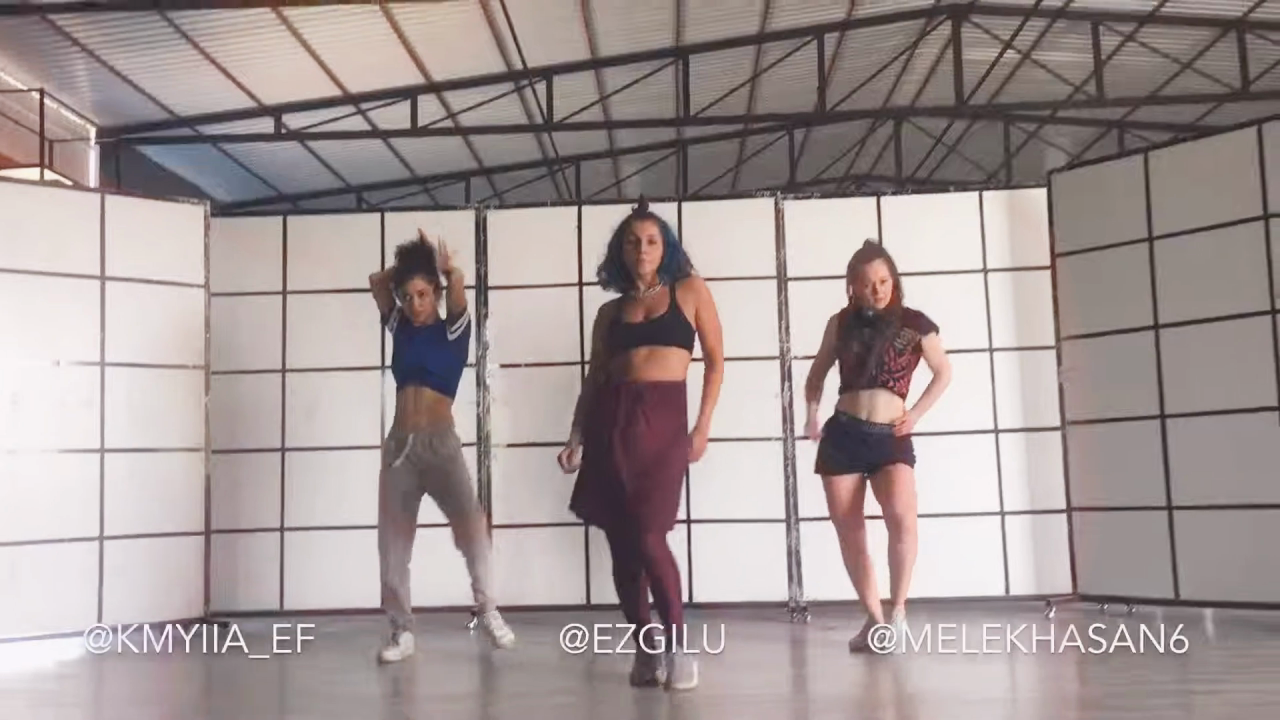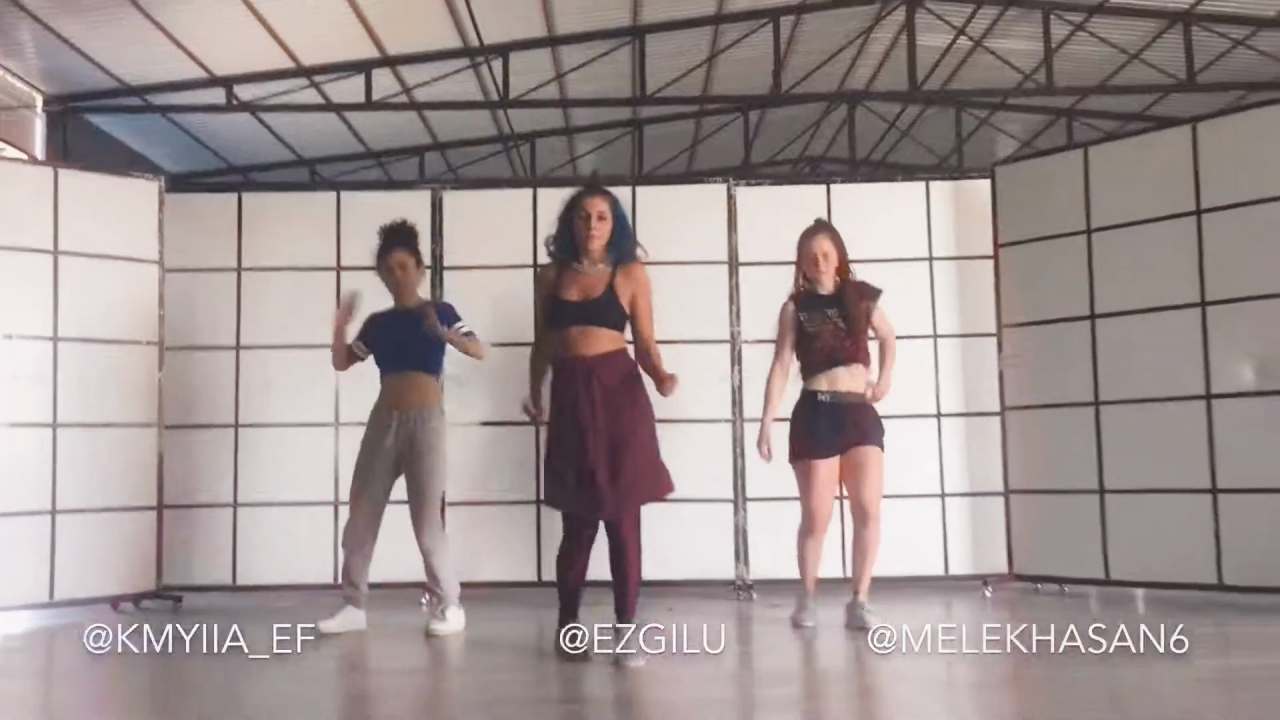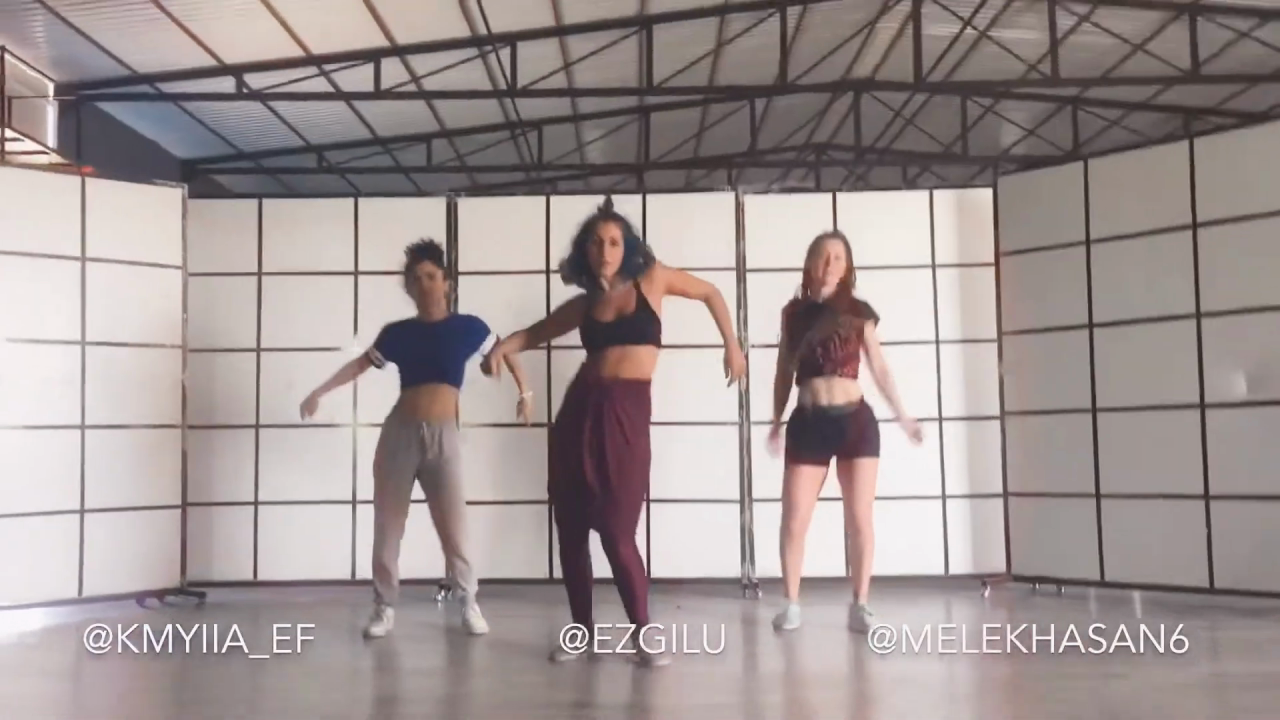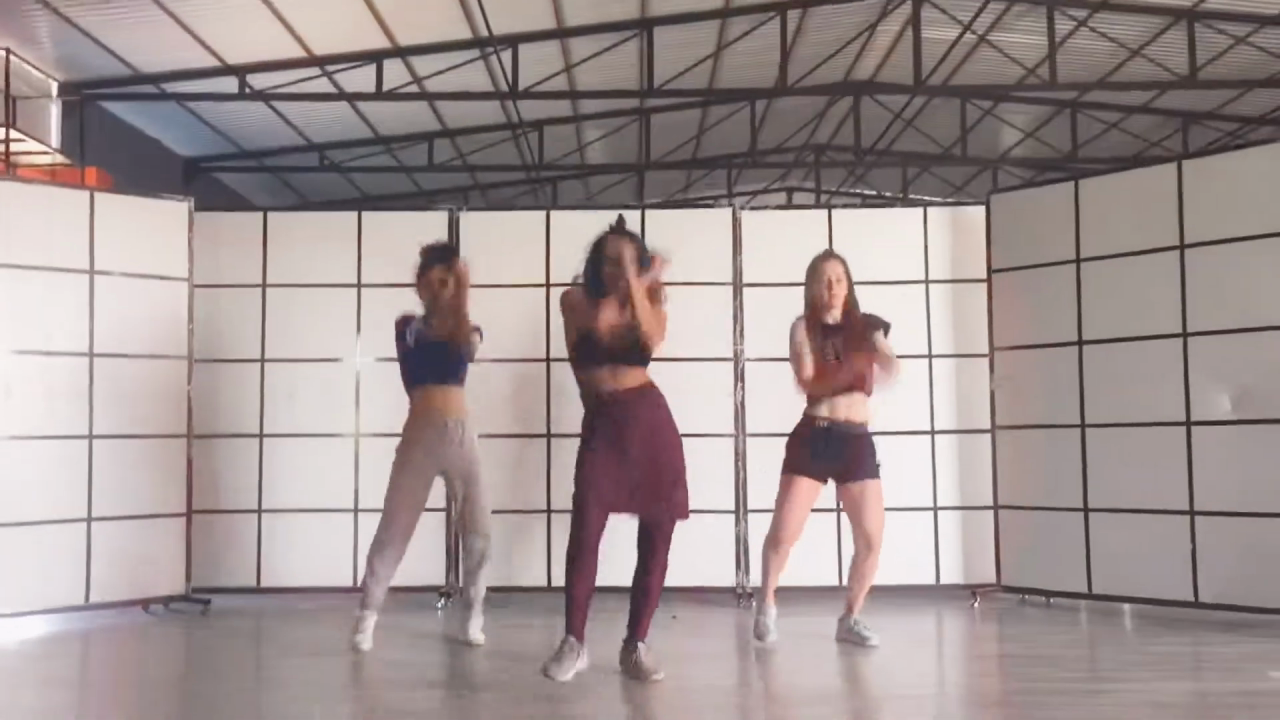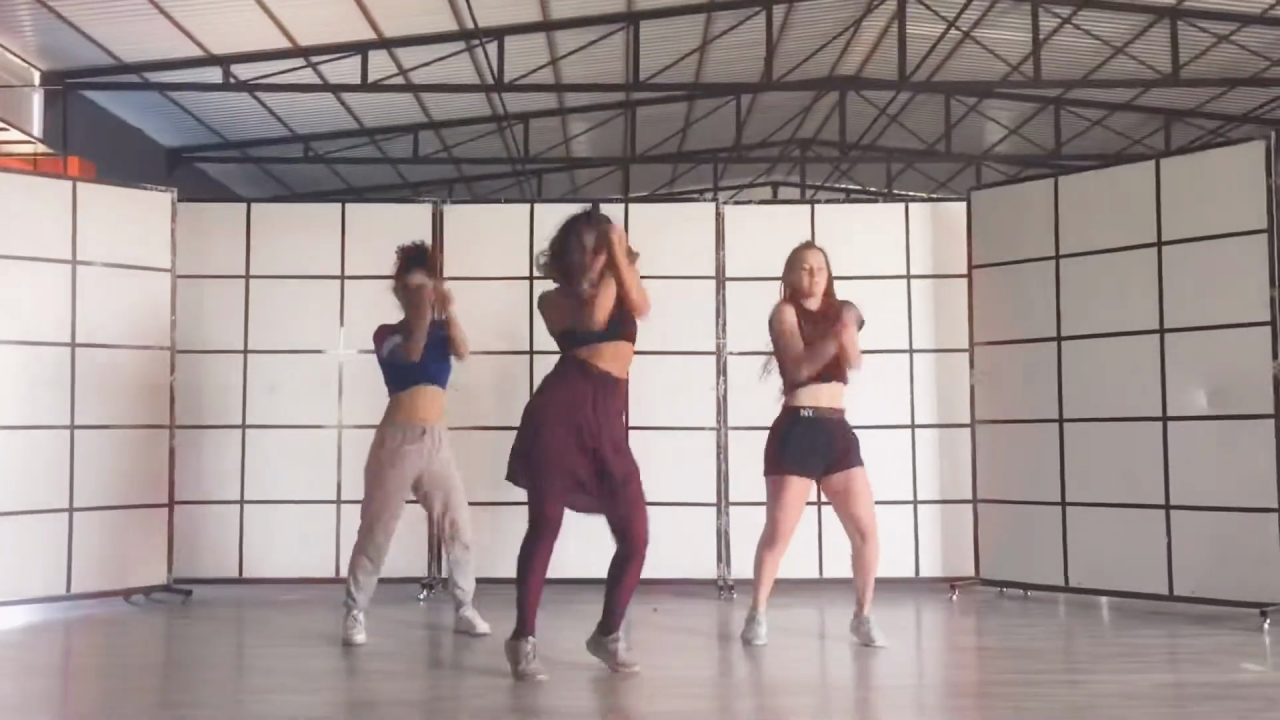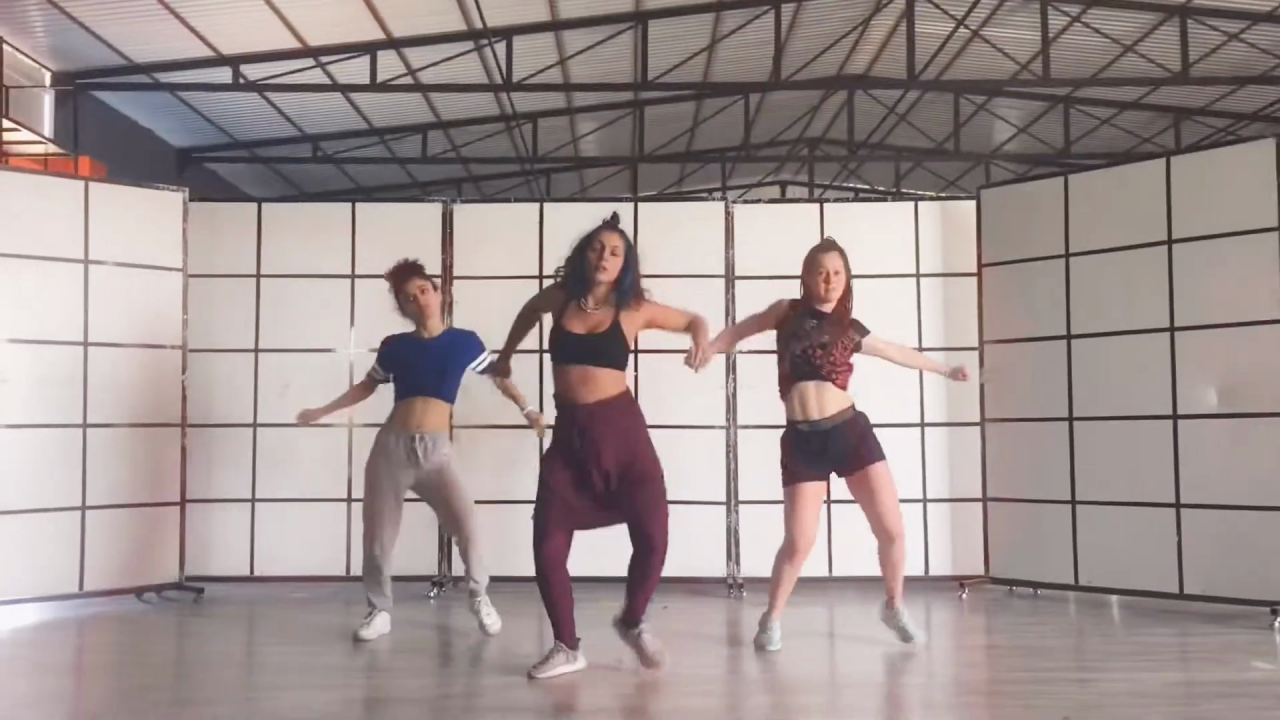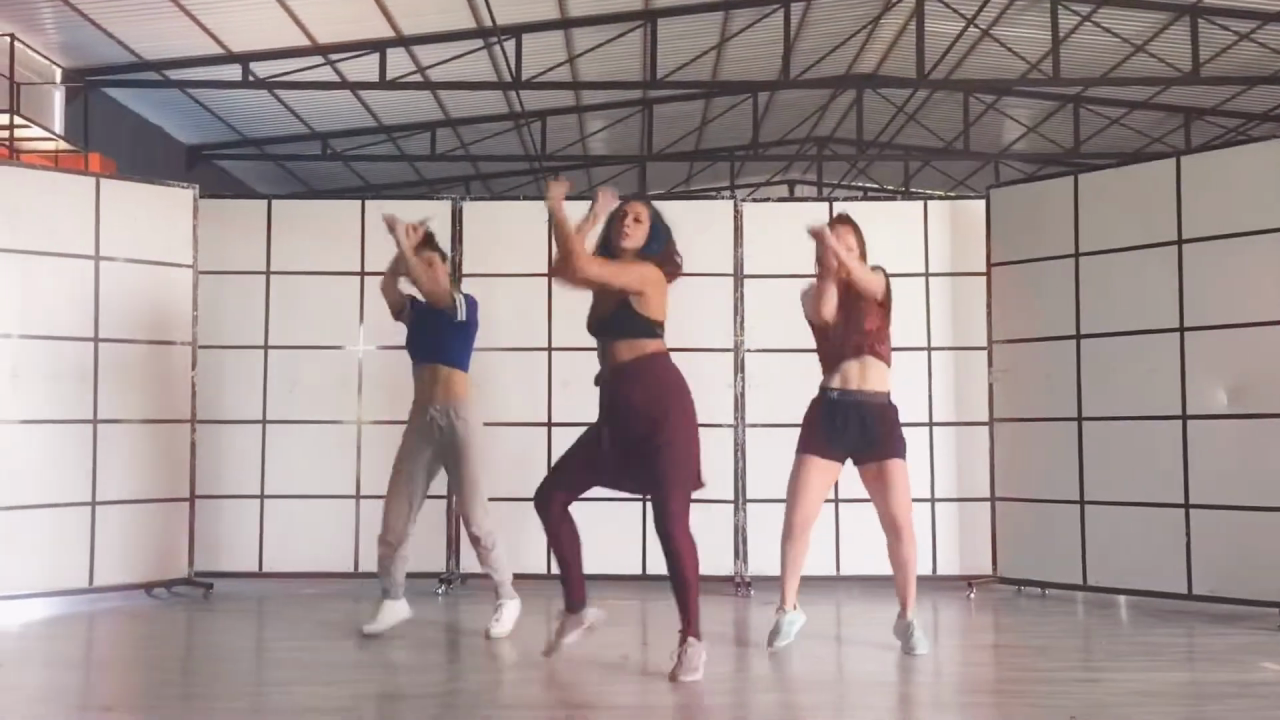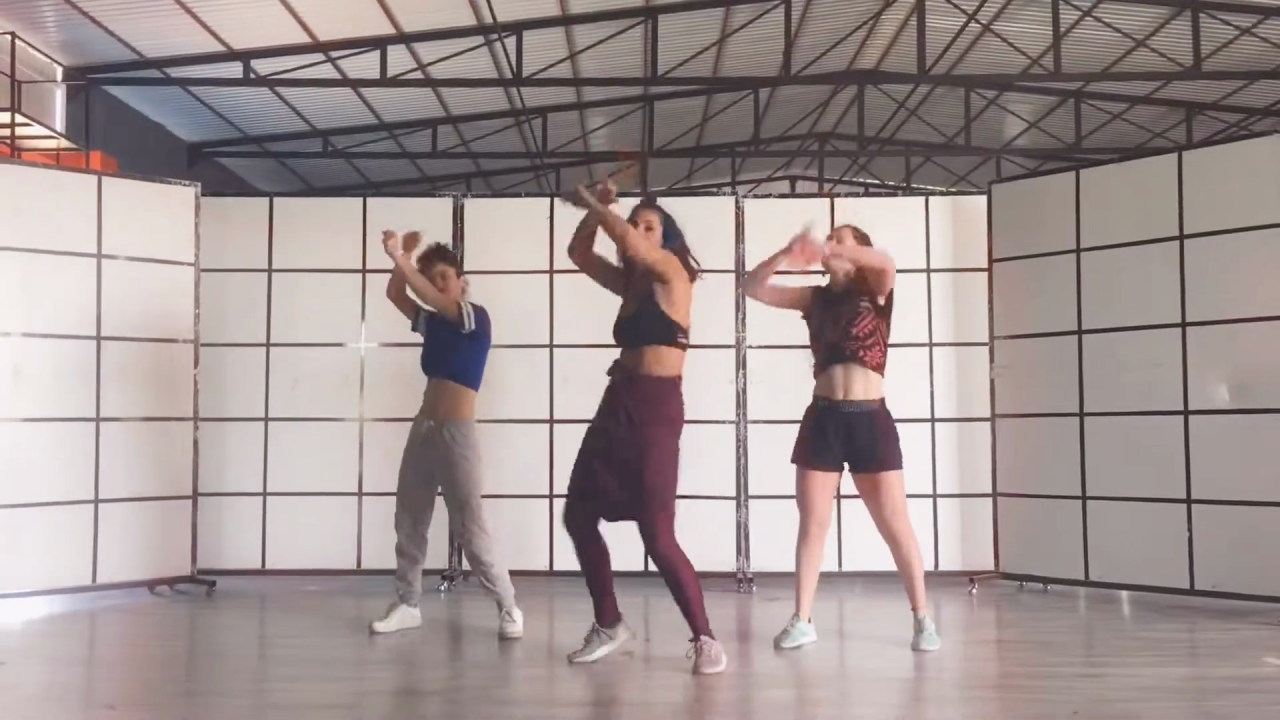
dt=0.4s
person 1, frame 1
left shoulder: (690, 290)
right shoulder: (610, 311)
left elbow: (715, 360)
right elbow: (593, 379)
left wrist: (703, 424)
right wrist: (575, 439)
left hip: (665, 418)
right hip: (610, 421)
left knee: (648, 536)
right knee: (621, 544)
left ankle: (675, 646)
right ankle: (645, 648)
person 1, frame 2
left shoulder: (630, 274)
right shoulder: (551, 275)
left elbow: (645, 341)
left wrist: (660, 374)
right wrist: (534, 393)
left hip: (620, 393)
right hip: (569, 396)
left knee: (623, 514)
right knee: (579, 520)
left ankle: (628, 627)
right ankle: (569, 622)
person 1, frame 3
left shoulder: (653, 278)
right shoulder: (581, 305)
left elbow: (711, 293)
right elbow: (534, 334)
left wrist: (732, 345)
right wrist: (504, 344)
left hip: (628, 415)
right hip: (579, 413)
left knee: (617, 533)
right knee: (570, 530)
left ankle: (643, 632)
right ankle: (583, 628)
person 1, frame 4
left shoulder: (652, 308)
right shoulder: (576, 302)
left elbow: (649, 338)
right elbow: (594, 332)
left wrist: (639, 293)
right wrist: (624, 283)
left hip: (650, 423)
right hip: (603, 427)
left knee: (656, 541)
right knee: (585, 527)
left ankle: (635, 646)
right ankle: (574, 642)
person 1, frame 5
left shoulder: (620, 288)
right shoulder: (555, 299)
left elbow: (640, 306)
right elbow: (592, 317)
left wrist: (619, 251)
right wrist: (608, 267)
left hip: (608, 421)
right hip: (563, 410)
left knee: (636, 538)
right knee: (546, 523)
left ankle: (607, 635)
right ankle: (523, 640)
person 1, frame 6
left shoulder: (635, 310)
right shoulder: (557, 299)
left elbow: (694, 320)
right elbow: (527, 312)
left wrist: (700, 343)
right wrist: (505, 357)
left hip: (621, 432)
right hip: (569, 437)
left knee: (652, 539)
right knee: (548, 548)
left ankle: (633, 622)
right ankle: (567, 646)
person 1, frame 7
left shoulder: (648, 273)
right shoulder: (604, 276)
left elbow: (579, 266)
right elbow: (564, 268)
left wrist: (558, 212)
right wrist: (593, 215)
left hip: (661, 401)
right hip: (617, 408)
left knee: (671, 524)
right knee: (550, 496)
left ankle: (691, 639)
right ankle: (577, 607)
person 1, frame 8
left shoulder: (673, 273)
right shoulder: (631, 283)
left elbow: (626, 239)
right elbow: (579, 252)
left wrist: (595, 205)
right wrist: (599, 207)
left hip: (655, 413)
right hip: (615, 411)
left knee: (659, 540)
right knee: (578, 518)
left ankle: (706, 639)
right ankle: (608, 625)
person 2, frame 1
left shoulder: (915, 323)
right shoulder: (841, 323)
left elbow: (943, 372)
right elbow: (816, 375)
left wrist: (916, 413)
right wrist: (812, 414)
left hip: (890, 440)
right hip: (842, 436)
left knee: (903, 520)
right knee: (850, 535)
left ankle: (897, 614)
right ankle: (876, 620)
person 2, frame 2
left shoulder: (862, 295)
right shoulder: (795, 307)
left elbow: (887, 336)
right elbow: (781, 366)
left wrist: (884, 379)
right wrist: (766, 423)
left hip: (861, 413)
right hip: (816, 413)
left knee: (868, 510)
right knee: (816, 516)
left ankle: (859, 602)
right ankle: (807, 597)
person 2, frame 3
left shoulder: (856, 312)
right shoulder: (793, 311)
left elbow: (879, 368)
left wrist: (903, 416)
right wrist: (776, 421)
left hip: (854, 420)
right hip: (807, 423)
left knee: (859, 519)
right knee: (794, 521)
left ankle: (860, 606)
right ankle: (790, 603)
person 2, frame 4
left shoulder: (866, 327)
right shoulder: (803, 327)
left elbow: (888, 365)
right elbow: (807, 382)
left wrist: (882, 360)
right wrist: (848, 370)
left hip: (855, 443)
right hip: (813, 438)
left knee: (871, 537)
right knee: (783, 533)
left ankle: (850, 619)
right ankle: (767, 606)
person 2, frame 5
left shoulder: (842, 312)
right shoulder: (785, 312)
left elbow: (853, 362)
right elbow: (799, 367)
left wrist: (844, 335)
right wrist: (832, 341)
left hip: (837, 430)
right hip: (796, 428)
left knee: (865, 528)
right knee: (778, 531)
left ankle: (863, 614)
right ankle: (757, 613)
person 2, frame 6
left shoulder: (851, 329)
right shoulder: (787, 312)
left elbow: (896, 351)
right elbow: (739, 330)
left wrist: (944, 369)
right wrist: (706, 347)
left hip: (850, 432)
right hip: (802, 440)
left knee: (892, 528)
right knee: (799, 542)
left ankle: (894, 605)
right ankle: (771, 619)
person 2, frame 7
left shoulder: (876, 282)
right shoulder: (815, 295)
left elbow: (865, 281)
right elbow: (825, 311)
left wrist: (833, 238)
right wrist: (828, 266)
left hip: (879, 414)
right hip: (831, 413)
left knee: (900, 523)
right knee: (797, 518)
left ankle: (907, 617)
right ankle: (788, 609)
person 2, frame 8
left shoulder: (876, 291)
right shoulder: (816, 298)
left elbow: (885, 262)
right elbow: (753, 288)
left wrist: (831, 250)
right wrist: (786, 255)
left hip: (870, 421)
right hip: (823, 420)
left knee: (896, 526)
right knee: (813, 524)
left ankle: (922, 618)
right ankle: (802, 620)
person 3, frame 1
left shoulder: (454, 330)
right shoulder: (400, 327)
left elbow: (456, 281)
right elbow: (377, 281)
left wrist: (439, 262)
right wrist: (411, 259)
left hip: (440, 443)
right hip: (398, 445)
left knee: (471, 525)
right knee: (393, 543)
left ankle: (487, 610)
right ankle: (402, 632)
person 3, frame 2
left shoulder: (441, 314)
right shoulder: (379, 324)
left elbow: (480, 350)
right elbow: (341, 362)
left wrist: (442, 333)
right wrist: (341, 323)
left hip: (425, 421)
right hip: (383, 421)
left knee: (427, 520)
right knee: (361, 517)
left ankle: (450, 605)
right ankle: (354, 605)
person 3, frame 3
left shoulder: (467, 327)
right shoulder: (397, 333)
right elbow: (362, 363)
left wrist: (524, 389)
right wrist: (319, 392)
left hip: (442, 436)
right hip: (400, 433)
left knee: (453, 527)
right knee: (387, 526)
left ankle: (469, 604)
right ankle: (385, 607)
person 3, frame 4
left shoulder: (466, 329)
right shoulder: (408, 327)
left elbow: (468, 346)
right elbow: (442, 326)
left wrist: (461, 286)
left hip: (461, 435)
right hip: (421, 436)
left knee: (478, 528)
right knee: (395, 526)
left ankle: (472, 613)
right ankle: (369, 612)
person 3, frame 5
left shoulder: (442, 331)
right shoulder: (388, 334)
left elbow: (462, 351)
right elbow: (411, 353)
left wrist: (446, 305)
right wrist: (425, 307)
left hip: (436, 442)
right hip: (396, 440)
left knee: (458, 529)
right knee: (375, 532)
left ankle: (464, 609)
right ankle: (355, 614)
person 3, frame 6
left shoulder: (465, 342)
right shoulder: (394, 347)
left elbow: (498, 377)
right elbow: (367, 385)
left wrist: (526, 408)
right wrist: (324, 410)
left hip: (434, 451)
right hip: (392, 446)
left knee: (466, 523)
right knee: (378, 537)
left ankle: (480, 599)
right ankle: (380, 611)
person 3, frame 7
left shoulder: (463, 304)
right shoulder: (413, 310)
left elbow: (431, 288)
right elbow: (388, 287)
left wrist: (405, 244)
right wrist: (404, 247)
left hip: (453, 417)
right hip: (420, 421)
left knee: (475, 516)
right knee: (396, 512)
left ankle: (506, 599)
right ankle: (394, 600)
person 3, frame 8
left shoulder: (476, 318)
right shoulder: (433, 324)
left elbow: (437, 298)
right elbow: (396, 294)
left wrist: (402, 260)
right wrist: (402, 258)
left hip: (457, 433)
right hip: (422, 430)
left knee: (470, 529)
right knee: (409, 523)
left ankle: (508, 607)
right ankle: (408, 604)
